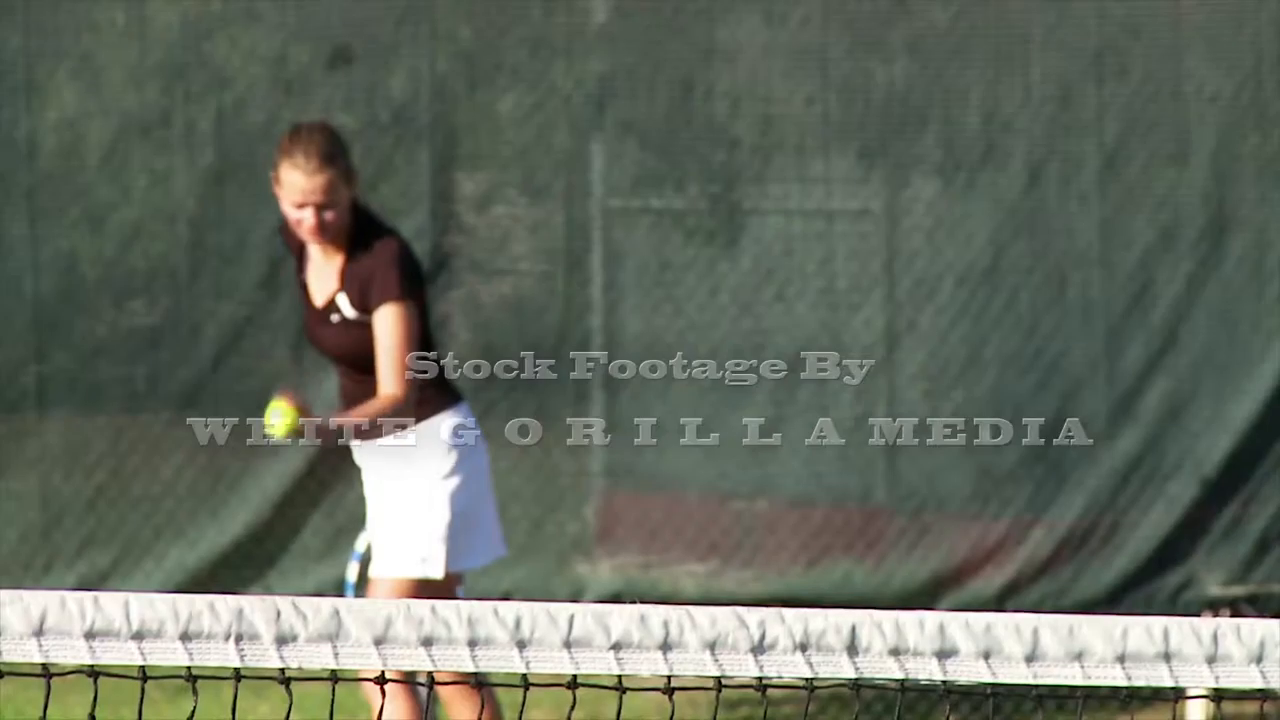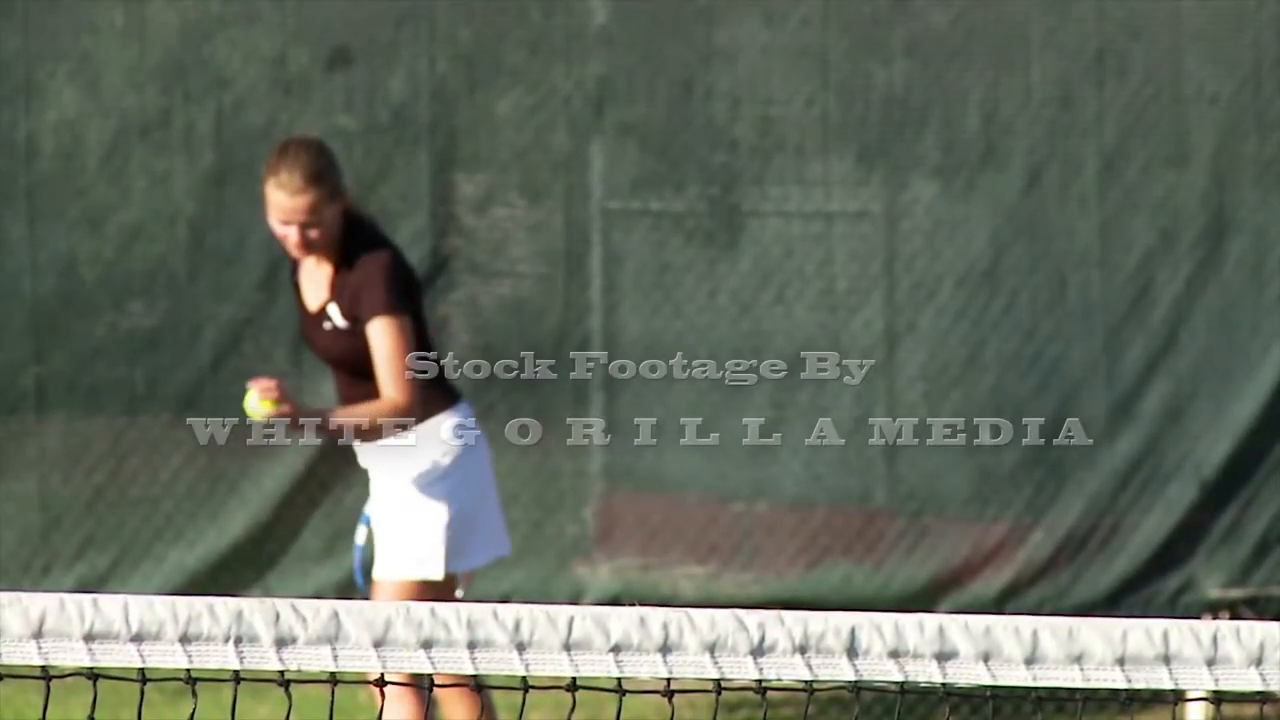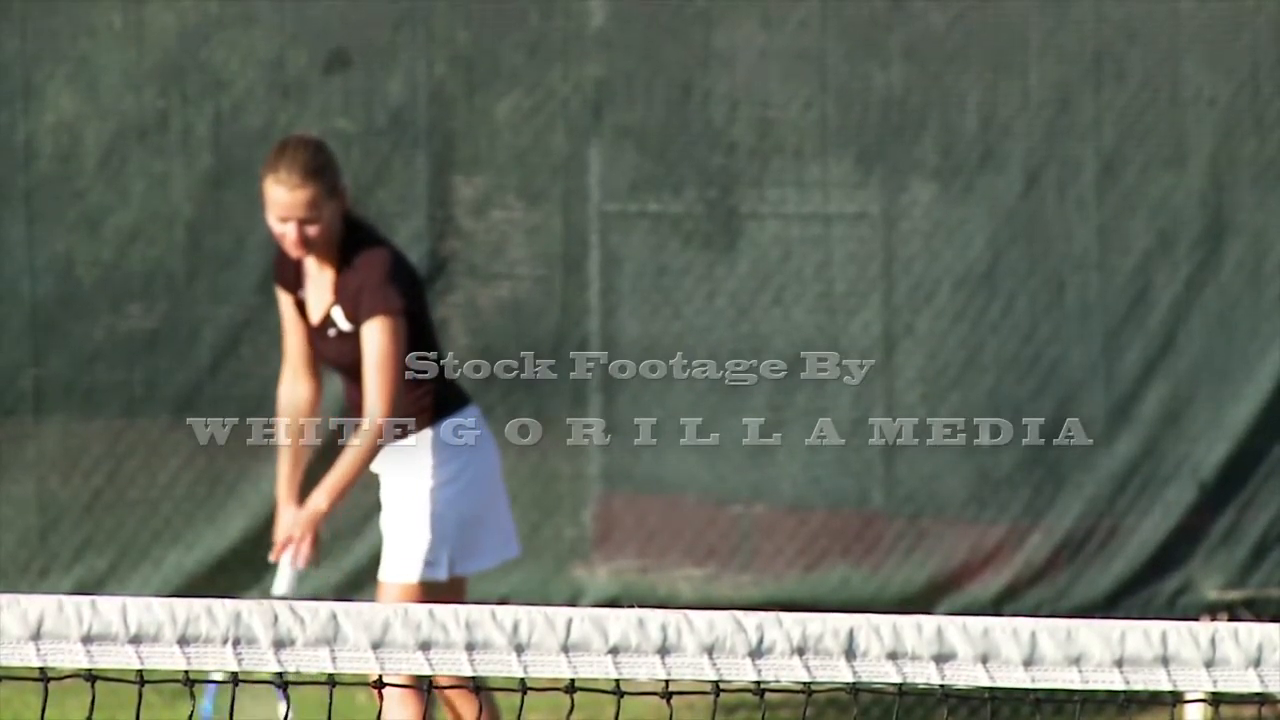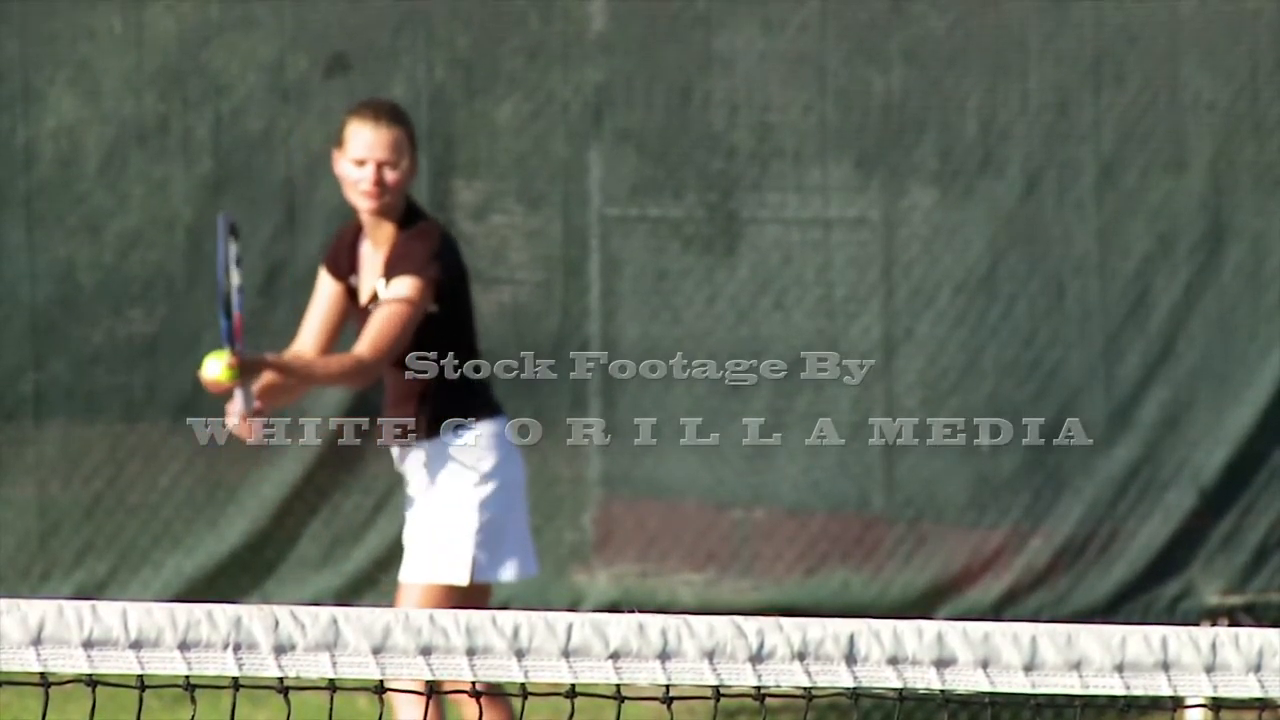
dt=1s
person 1, frame 1
left shoulder: (386, 259)
right shoulder: (298, 239)
left elbow: (398, 397)
left wrist: (327, 425)
left hip: (430, 449)
right hip: (383, 455)
person 1, frame 2
left shoulder: (375, 270)
right shoulder: (305, 244)
left elbow: (401, 403)
left wrist: (310, 419)
left hip: (430, 447)
right hip: (391, 454)
person 1, frame 3
left shoulder: (376, 273)
right shoulder: (291, 261)
left elbow: (380, 417)
right elbow: (298, 379)
left wrist: (318, 508)
right wrist: (287, 495)
left hip: (438, 451)
right hip: (402, 457)
person 1, frame 4
left shoulder: (426, 248)
right shoulder: (348, 247)
left elbow: (362, 365)
right elbow: (305, 353)
left wrist: (260, 363)
right wrist: (251, 396)
left hip: (464, 456)
right hip: (431, 460)
